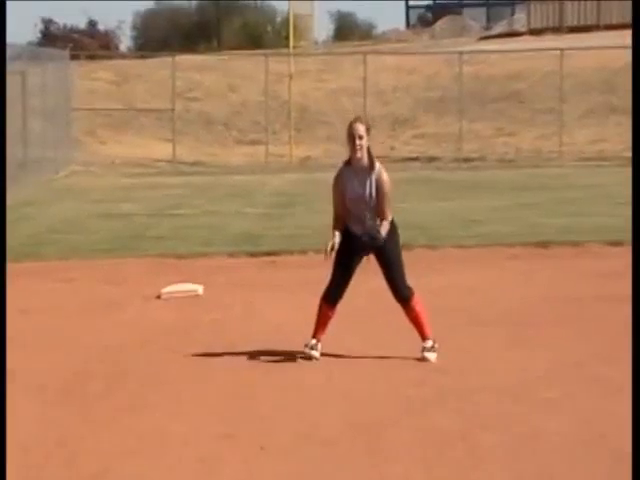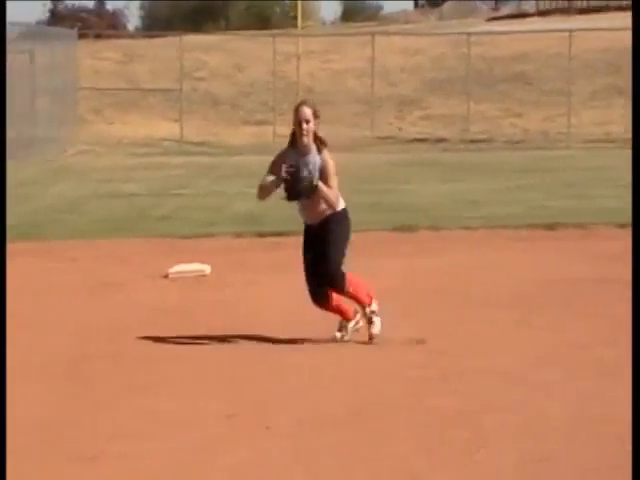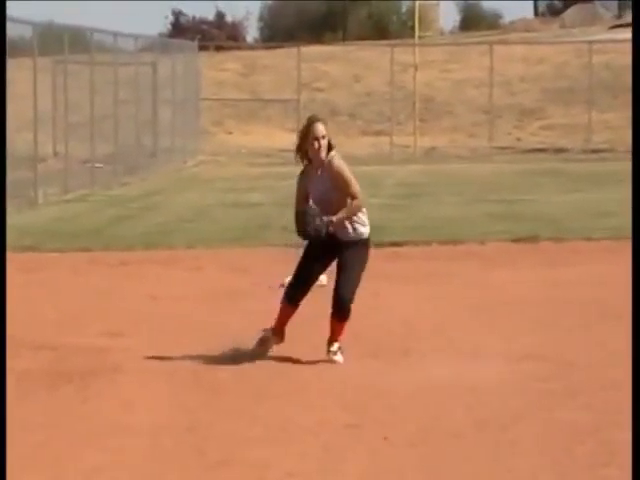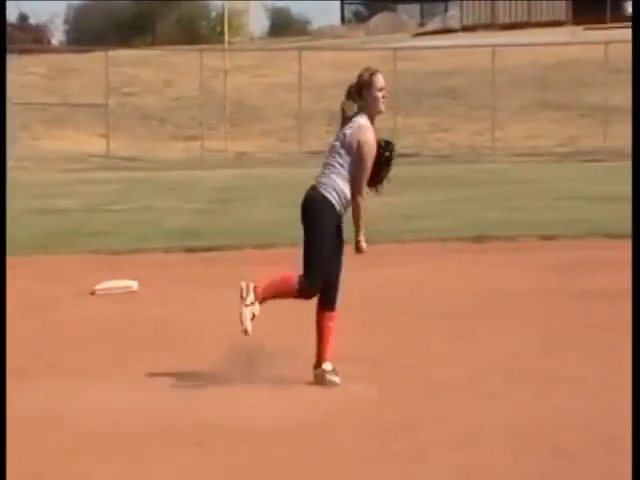
dt=1s
person 1, frame 1
left shoulder: (379, 175)
right shoulder: (342, 177)
left elbow: (386, 218)
right elbow: (340, 218)
left wrist: (378, 237)
right wrist: (336, 236)
left hip: (382, 233)
right hip: (353, 233)
left knee: (400, 288)
right knee: (335, 287)
left ankle: (428, 341)
right ankle: (316, 340)
person 1, frame 2
left shoulder: (324, 157)
right shoulder: (285, 157)
left elbow: (333, 201)
right elbow: (261, 194)
left wrist: (315, 183)
right wrist: (278, 179)
left hip: (335, 219)
right hip: (312, 225)
left knee: (333, 275)
right knee: (318, 294)
left ankle: (369, 303)
right ankle: (351, 318)
person 1, frame 3
left shoulder: (335, 165)
right shoulder: (305, 176)
left elbow: (358, 201)
right elbow: (301, 213)
left wrist: (333, 219)
right wrist: (304, 225)
left hip: (356, 239)
right hip: (325, 237)
left knee: (342, 298)
right knee: (297, 287)
left ankle: (334, 343)
right ankle: (276, 332)
person 1, frame 4
left shoulder: (355, 125)
right shoulder: (366, 132)
right elbow: (360, 190)
right wrist: (360, 234)
left hip: (330, 209)
right hip: (322, 206)
left knee: (329, 293)
right knee: (312, 283)
left ankle: (323, 365)
right ankle: (254, 293)
